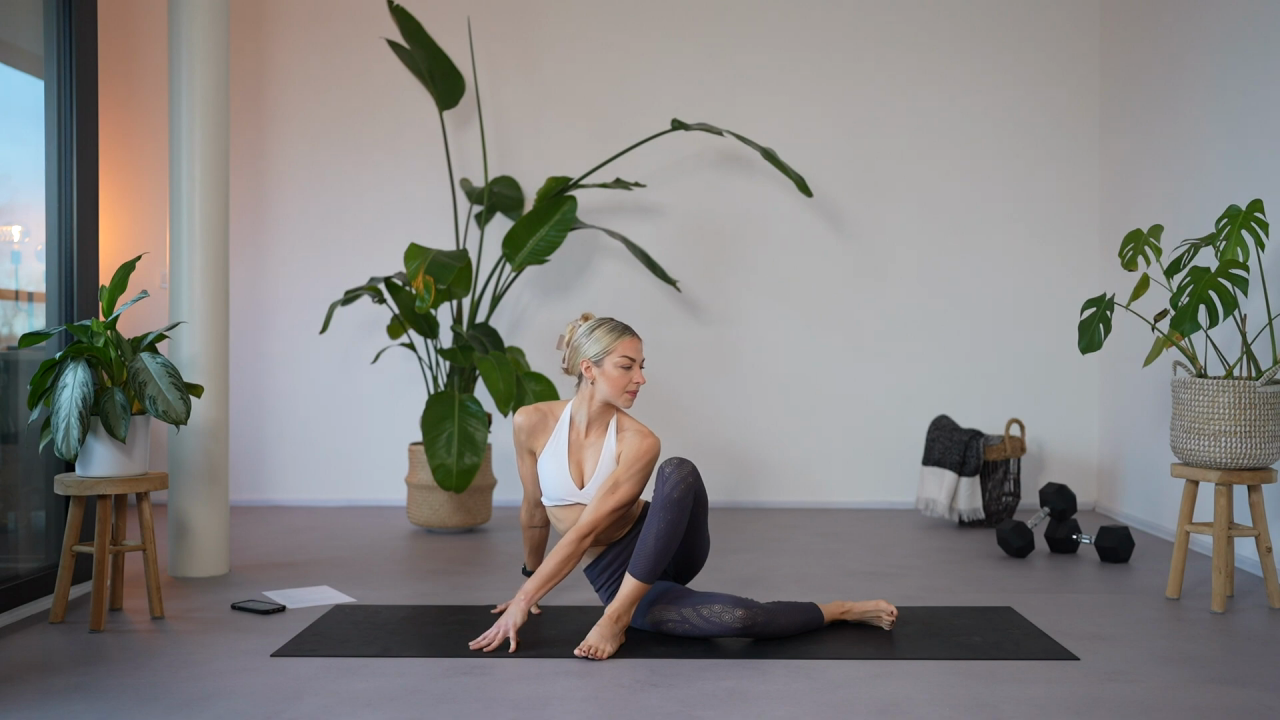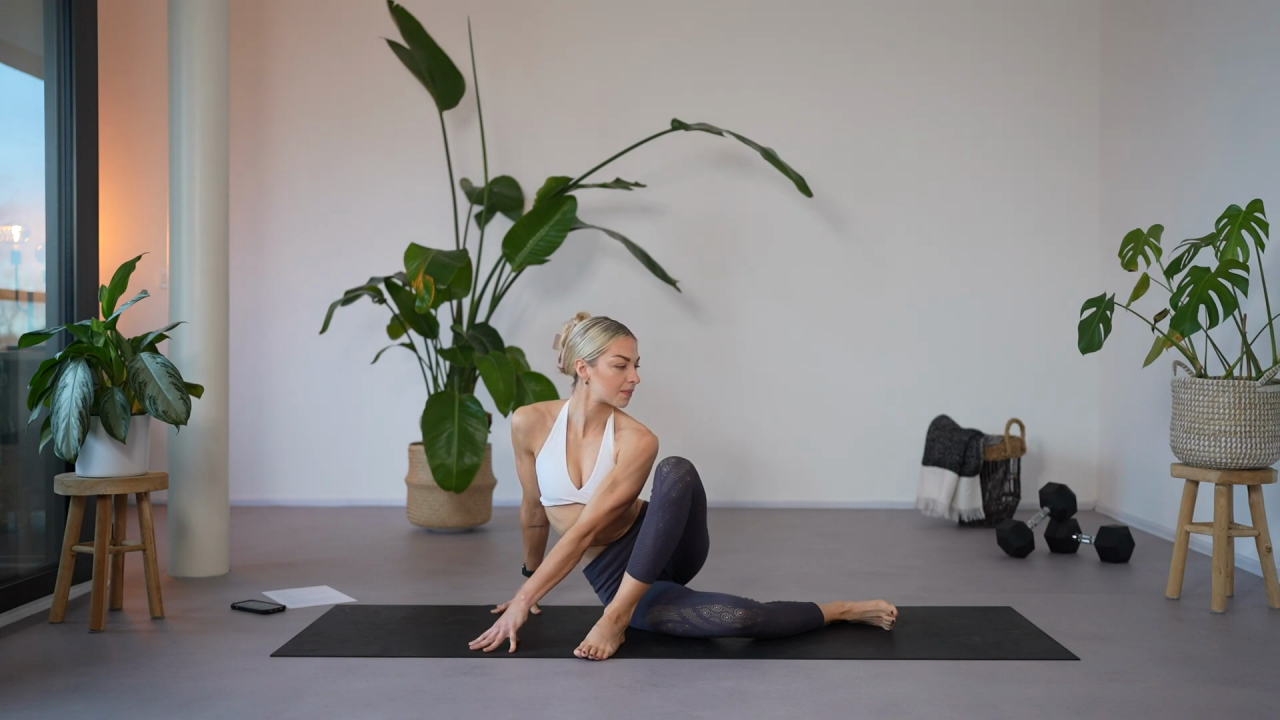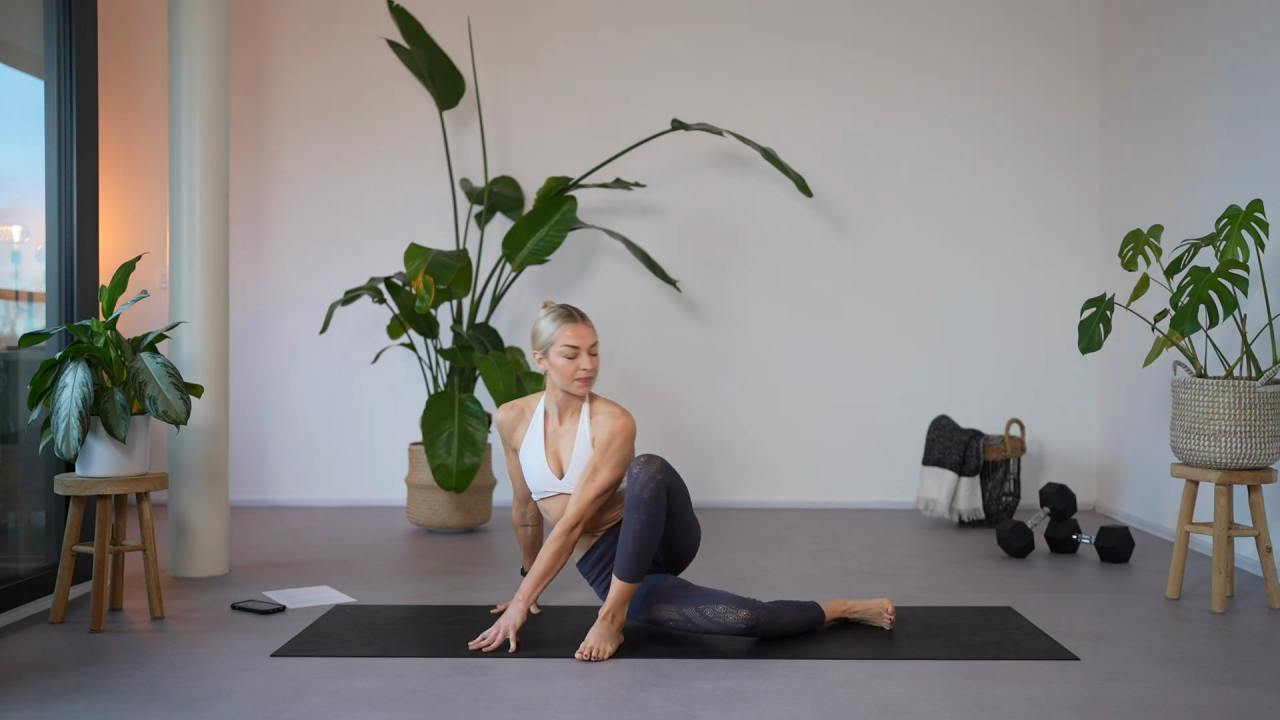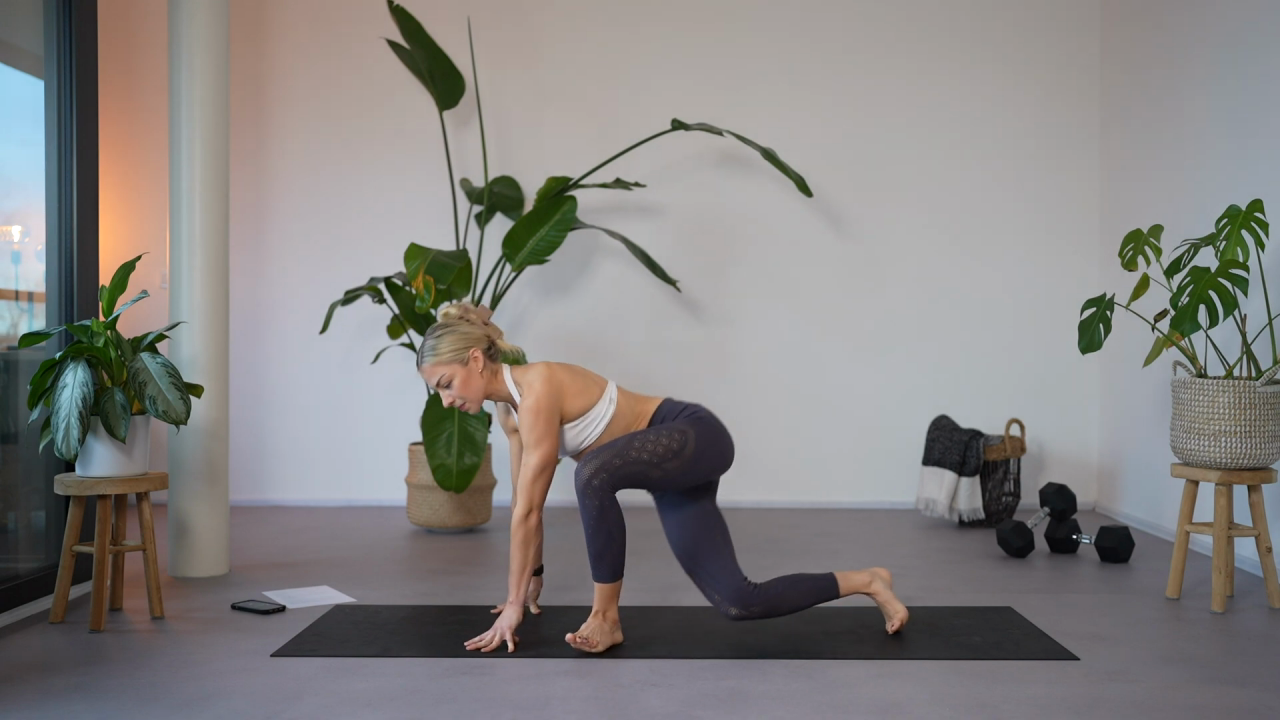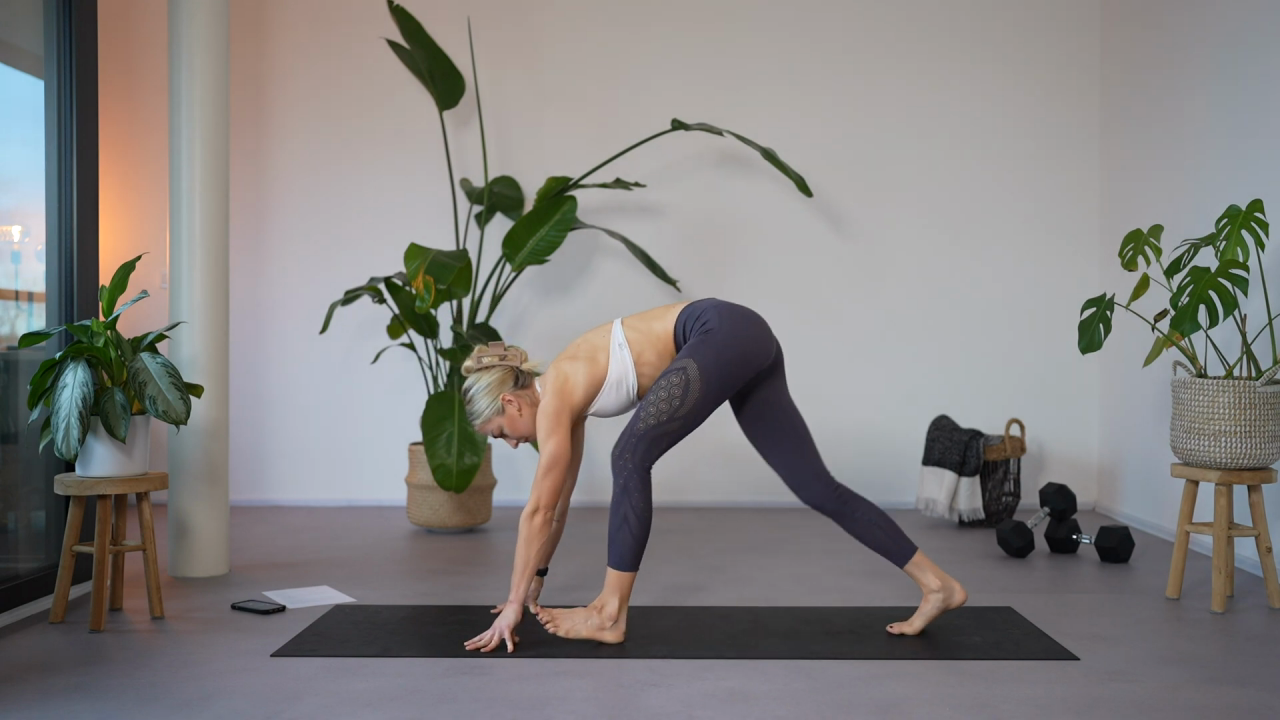
dt=0.7s
person 1, frame 1
left shoulder: (639, 442)
right shoulder: (532, 423)
left elbow: (586, 531)
right elbow: (534, 509)
left wrist: (523, 602)
right wrist: (530, 579)
left hip: (666, 551)
right hip: (616, 576)
left knee: (680, 471)
right knee: (739, 618)
left ankle: (618, 617)
right ankle: (840, 611)
person 1, frame 2
left shoulder: (637, 440)
right shoulder: (530, 423)
left elbow: (585, 530)
right elbow: (534, 509)
left wrist: (522, 601)
right wrist: (530, 578)
left hip: (666, 551)
right hip: (617, 577)
left knee: (677, 471)
right knee: (738, 618)
left ankle: (617, 617)
right ankle: (842, 610)
person 1, frame 3
left shoulder: (614, 422)
right shoulder: (511, 419)
left elbow: (573, 523)
right elbow: (525, 508)
left wrist: (521, 602)
right wrist: (529, 579)
left hip: (658, 544)
right hip: (608, 567)
left knee: (647, 469)
left ankle: (612, 618)
right ankle: (846, 608)
person 1, frame 4
left shoulder: (536, 389)
right shoulder: (509, 406)
left elbow: (529, 511)
right elbow: (522, 504)
left wrist: (513, 606)
right wrist: (531, 577)
left hip: (695, 440)
right hip: (667, 469)
left knee: (592, 475)
right knee: (738, 603)
left ankle: (605, 618)
right ankle: (865, 581)
person 1, frame 5
left shoulder: (554, 396)
right shoulder: (567, 395)
left elbow: (538, 510)
right elbow: (559, 501)
left wrist: (514, 603)
right wrist: (535, 575)
left hip: (725, 333)
right hip: (744, 342)
left knee: (631, 457)
right knee: (814, 486)
left ankle: (609, 613)
right ankle: (936, 584)
